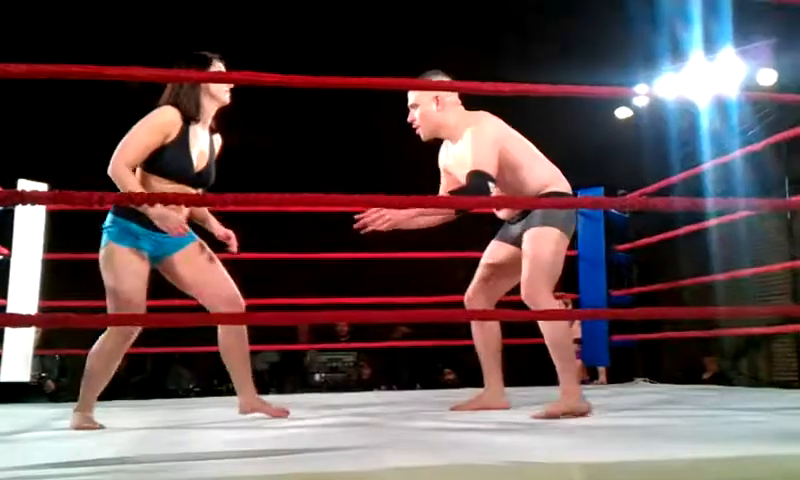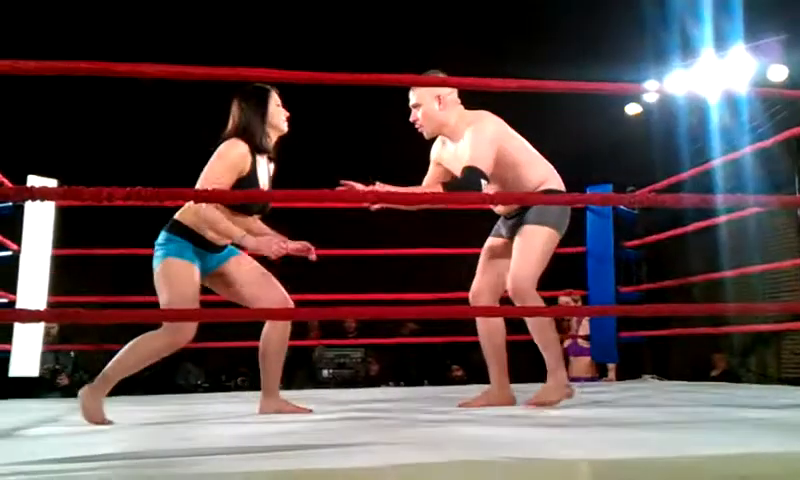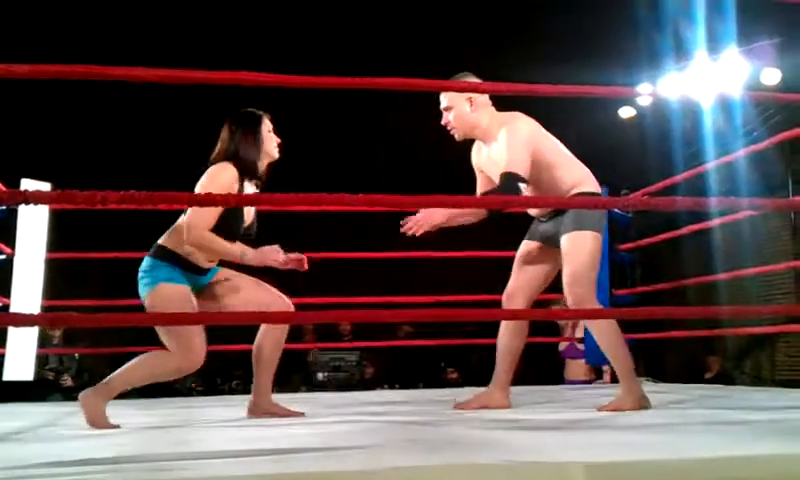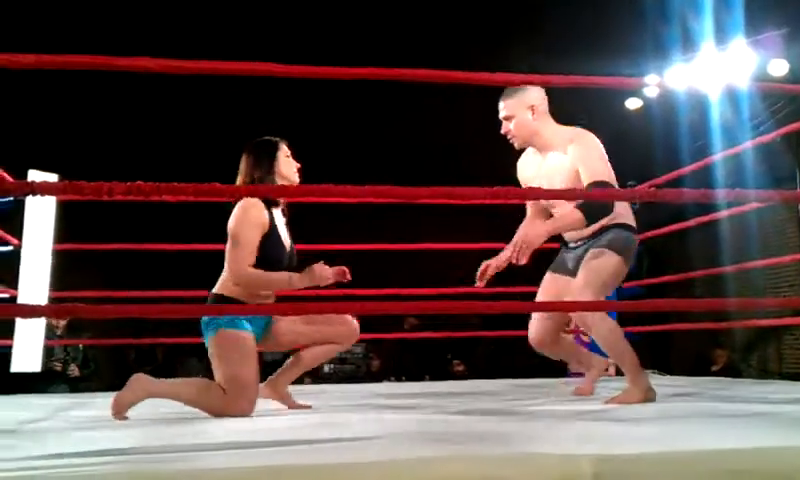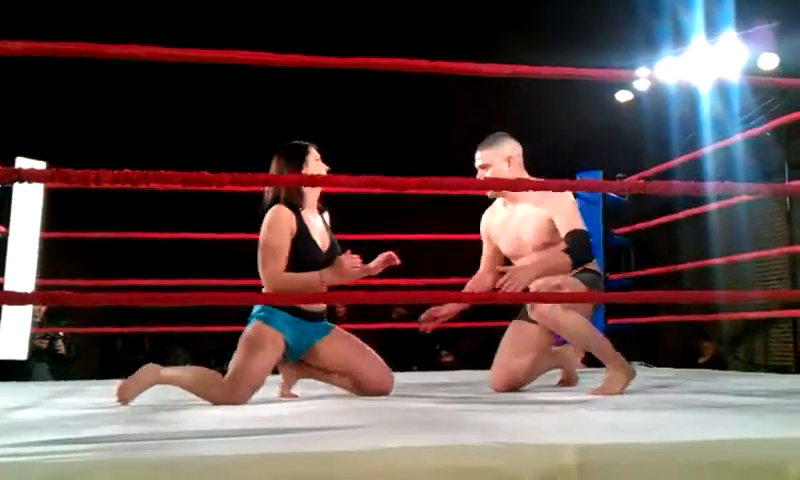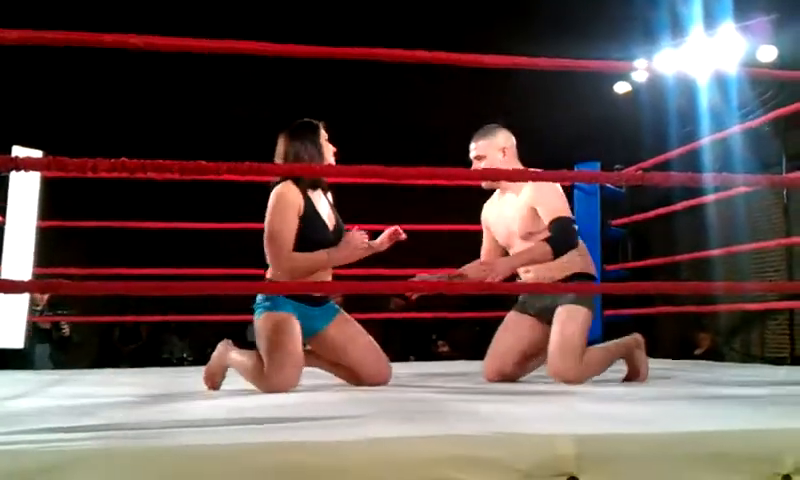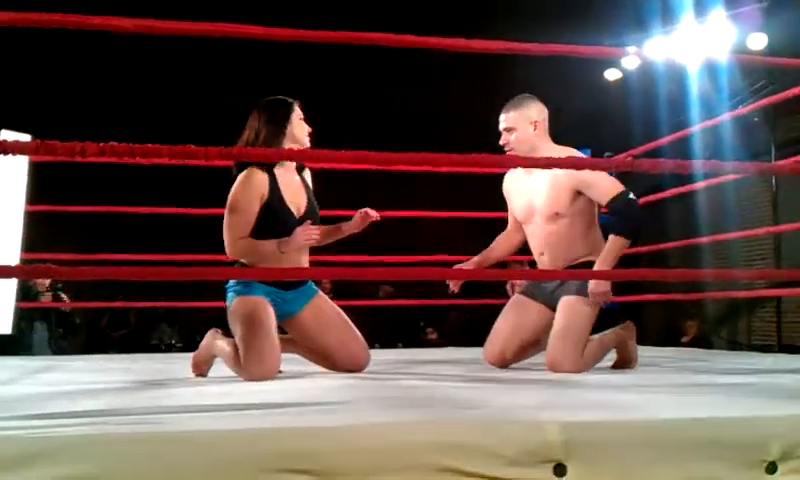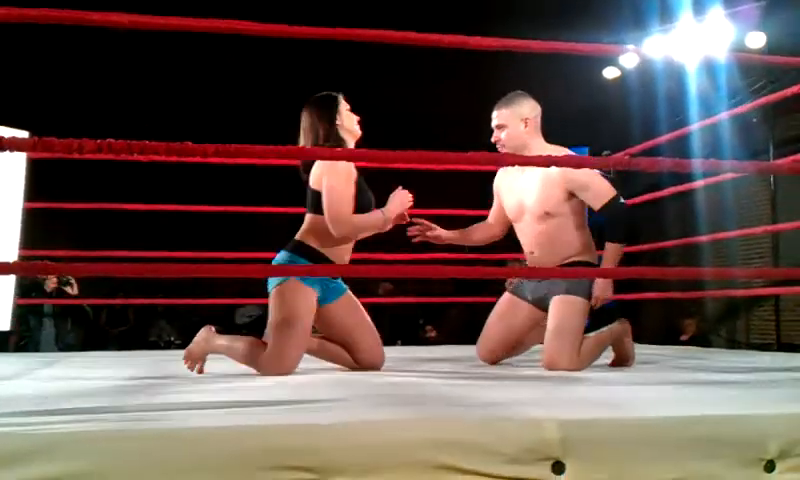
dt=0.4s
person 1, frame 1
left shoulder: (215, 139)
right shoulder: (168, 117)
right elbow: (118, 167)
left wrist: (216, 227)
right wrist: (156, 211)
left hip: (173, 236)
right hip: (129, 228)
left knee: (231, 304)
right knee: (126, 324)
left ankle: (248, 397)
right ankle: (83, 408)
person 1, frame 2
left shoulder: (267, 163)
right shoulder: (237, 151)
right elbow: (201, 205)
left wrist: (284, 243)
right wrist: (248, 239)
left hip: (218, 252)
right hip: (181, 244)
left knee: (281, 306)
right knee: (181, 328)
left ankle: (271, 399)
right ankle: (95, 391)
person 1, frame 3
left shoulder: (251, 187)
right shoulder: (224, 173)
right elbow: (193, 234)
left wrist: (276, 259)
right wrist: (250, 255)
left hip: (201, 274)
right hip: (166, 269)
left knee: (281, 308)
right knee: (191, 355)
left ankle: (261, 402)
right ankle: (98, 394)
person 1, frame 4
left shoulder: (277, 212)
right shoulder: (252, 207)
right elbow: (239, 275)
left wrist: (317, 278)
right wrist: (298, 279)
left hip: (264, 317)
right hip: (229, 314)
left knee: (349, 328)
right knee: (237, 405)
left ankle: (276, 385)
right ankle: (147, 386)
person 1, frame 5
left shoulder: (321, 216)
right shoulder: (281, 215)
right elbow: (273, 281)
left wrist: (369, 269)
right wrist: (329, 274)
left hip: (315, 325)
right hip: (277, 317)
left knee: (381, 382)
right knee: (232, 393)
left ankle: (295, 368)
right ankle: (159, 373)
person 1, frame 6
left shoulder: (323, 194)
right shoulder: (287, 193)
right elbow: (281, 262)
left wrist: (375, 245)
right wrist: (337, 250)
left hip: (321, 307)
right hip: (281, 302)
left knee: (378, 375)
right knee: (280, 382)
left ankle: (297, 356)
right ankle: (230, 354)
person 1, frame 7
left shoulder: (303, 174)
right shoulder: (255, 178)
right elbow: (234, 248)
left wrist: (347, 228)
right wrist: (285, 245)
left hip: (300, 289)
right hip: (255, 288)
left knee: (357, 360)
right knee: (261, 369)
left ankle: (279, 343)
right ankle: (217, 343)
person 1, frame 8
left shoulder: (338, 165)
right shoulder: (338, 159)
right elbow: (342, 228)
left wrist: (382, 223)
right wrist: (387, 210)
left hip: (327, 279)
left knee: (372, 359)
right knee: (279, 364)
left ankle: (289, 338)
right ankle: (214, 340)
person 2, frame 1
left shoulder: (481, 128)
right shoulder: (448, 153)
left elbow: (478, 192)
right elbow: (451, 208)
left wrist: (411, 208)
right wrist: (398, 221)
left hip: (549, 205)
right hip: (516, 219)
left knee: (534, 293)
right knee: (477, 299)
left ankle: (572, 395)
right ankle: (493, 392)
person 2, frame 2
left shoulder: (482, 127)
right shoulder: (443, 149)
left elbow: (469, 188)
right elbow: (427, 196)
left wrist: (400, 193)
right wrist: (376, 194)
left hip: (544, 202)
right hip: (511, 216)
left knee: (519, 286)
right knee: (481, 295)
left ankle: (558, 379)
right ankle: (500, 389)
person 2, frame 3
left shoulder: (515, 129)
right shoulder: (480, 152)
left elbow: (510, 192)
right elbow: (483, 207)
left wrist: (444, 212)
right wrist: (438, 218)
left hip: (580, 204)
right hip: (546, 219)
left knee: (578, 296)
right knee: (513, 299)
left ankle: (632, 390)
right ankle: (498, 391)
person 2, frame 4
left shoulder: (581, 144)
right shoulder: (526, 165)
left elbow: (602, 204)
right elbow: (536, 216)
left wrist: (541, 231)
right wrist: (504, 256)
left hip: (612, 235)
right hip: (573, 247)
left knee: (579, 303)
right knee: (539, 337)
left ankle: (639, 383)
right ankle: (592, 363)
person 2, frame 5
left shoulder: (554, 197)
right shoulder: (491, 218)
left elbow: (582, 251)
right elbow: (487, 275)
left wrist: (532, 270)
right wrist: (452, 307)
right hip: (538, 295)
left knee: (543, 306)
right knee: (501, 382)
left ankle: (617, 366)
right ankle: (561, 356)
person 2, frame 6
left shoulder: (539, 186)
right shoulder: (490, 209)
left elbow: (566, 239)
right elbow: (487, 268)
left wrist: (511, 262)
left hip: (571, 284)
right hip: (533, 296)
left knee: (565, 372)
right knee: (494, 372)
left ankle: (629, 346)
right ankle: (555, 346)
person 2, frame 7
left shoulder: (573, 167)
right shoulder: (512, 180)
left elbow: (629, 211)
left wrist: (602, 270)
right wrist: (475, 263)
left hip: (584, 277)
right hip: (543, 281)
left knee: (561, 363)
right knee: (495, 356)
left ankle: (620, 335)
right ankle: (559, 334)
person 2, frame 8
left shoulder: (565, 166)
right shoulder: (504, 177)
left elbow: (617, 214)
right elbow: (494, 227)
left wrist: (605, 276)
right wrist: (446, 236)
left hip: (572, 274)
right hip: (532, 279)
left knee: (558, 362)
right knee: (487, 353)
left ankle: (616, 332)
right ankle: (552, 328)
